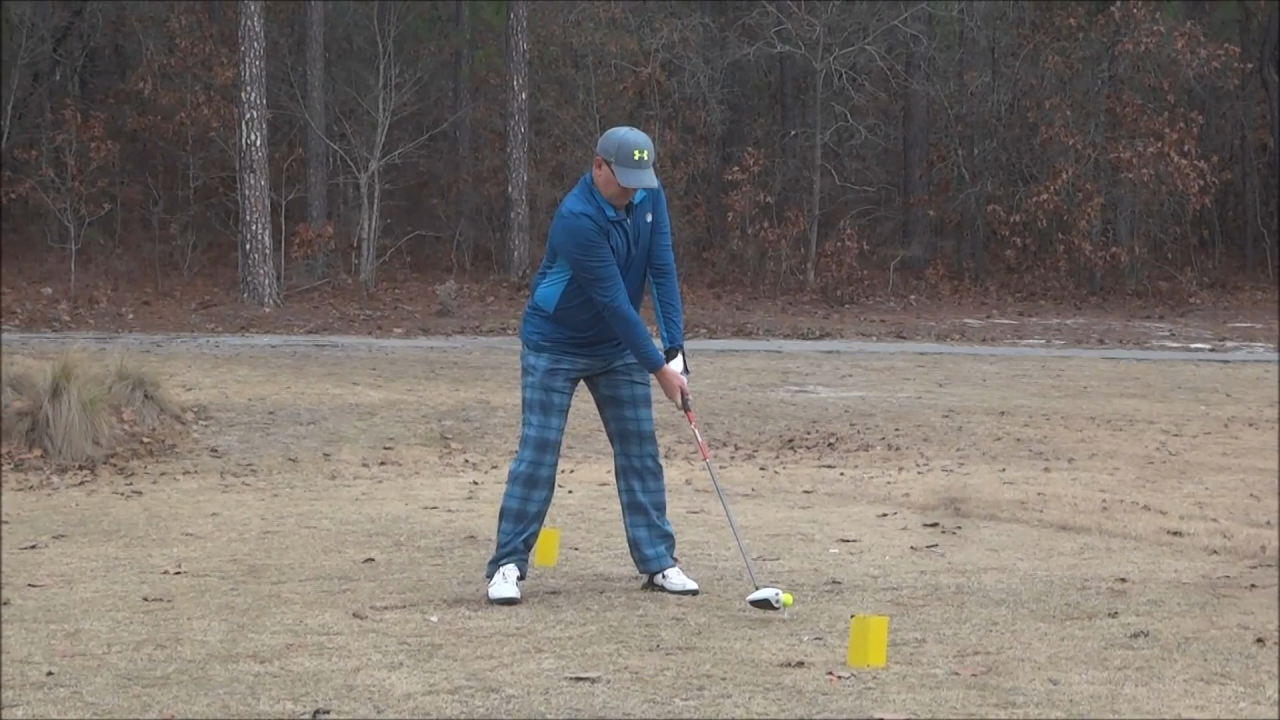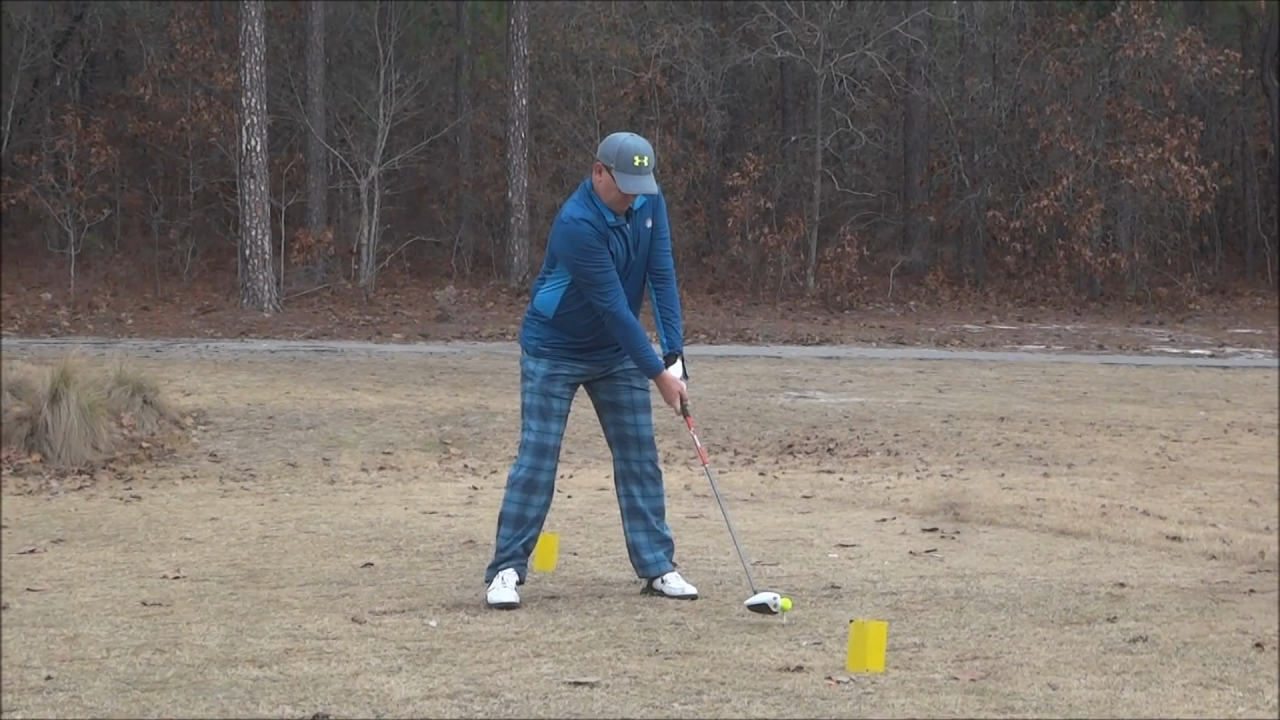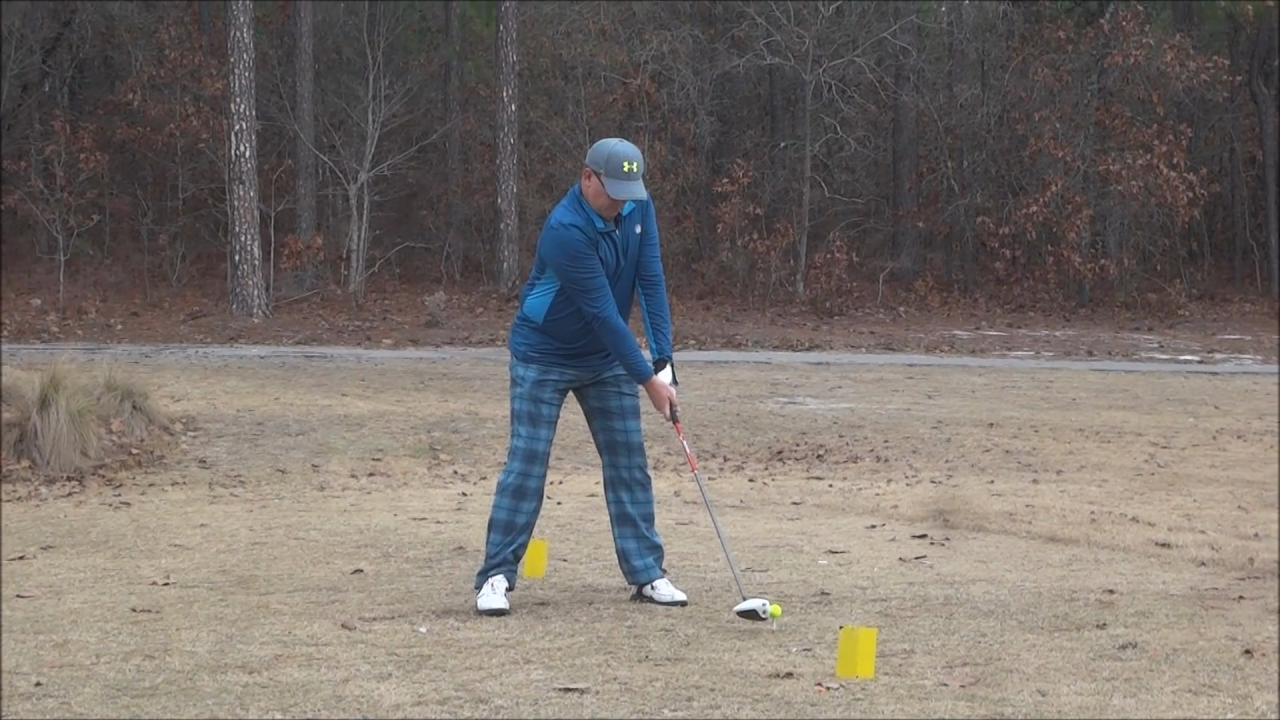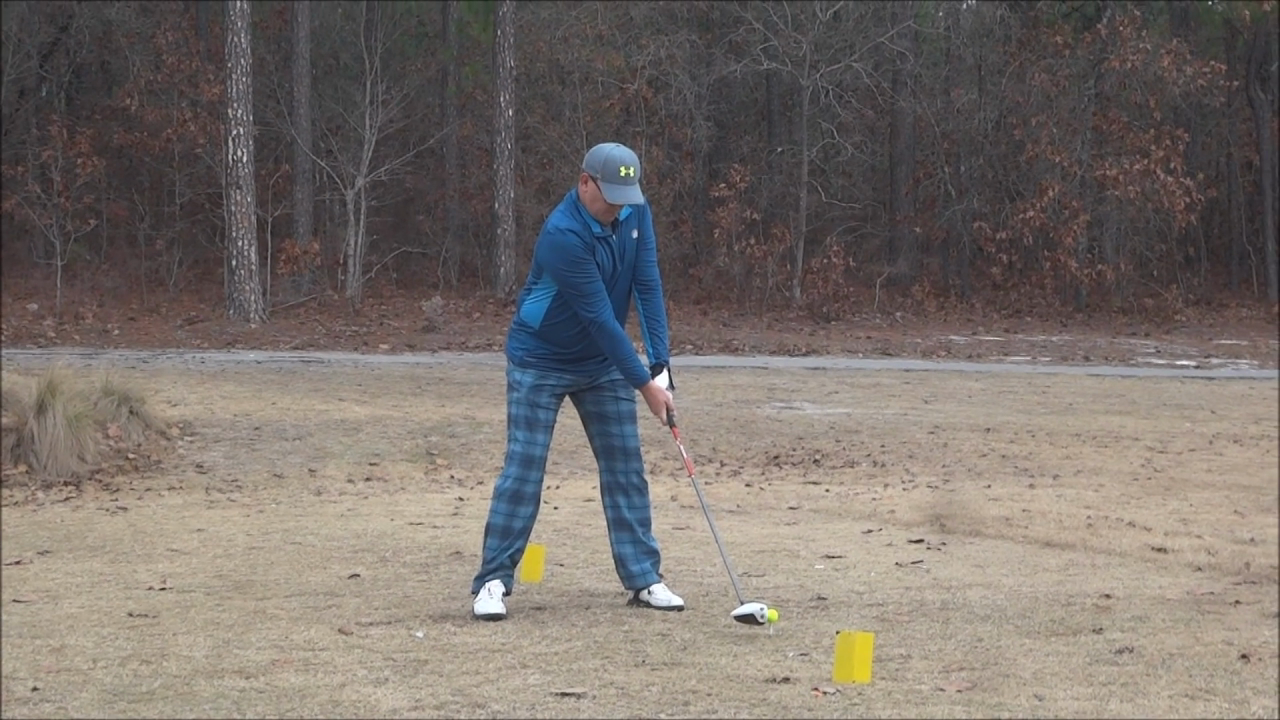
dt=0.5s
person 1, frame 1
left shoulder: (649, 197)
right shoulder: (577, 218)
left elbow: (663, 271)
right elbow: (613, 300)
left wrist: (675, 348)
right wrist: (658, 367)
left hip: (617, 345)
right hip: (555, 346)
left knee: (640, 452)
right knee: (538, 453)
left ankle: (658, 562)
right ankle: (507, 565)
person 1, frame 2
left shoulder: (650, 202)
right shoulder: (576, 224)
left elbow: (662, 276)
right elbow: (612, 306)
left wrist: (675, 354)
right wrist: (658, 372)
left hip: (617, 350)
right hip: (554, 351)
left knee: (640, 457)
right knee: (537, 459)
left ankle: (657, 567)
right ankle: (506, 570)
person 1, frame 3
left shoulder: (639, 208)
right shoulder: (566, 229)
left elbow: (652, 282)
right elbow: (603, 312)
left wrist: (664, 359)
right wrist: (648, 378)
left hip: (607, 356)
right hip: (543, 357)
left knee: (629, 464)
right knee: (526, 465)
left ankle: (647, 573)
right ankle: (496, 576)
person 1, frame 4
left shoulder: (635, 212)
right shoulder: (562, 234)
left elbow: (648, 286)
right elbow: (599, 316)
left wrist: (660, 364)
right wrist: (644, 383)
left hip: (603, 361)
right hip: (540, 362)
left knee: (625, 468)
right knee: (523, 470)
left ankle: (643, 578)
right ankle: (493, 581)
